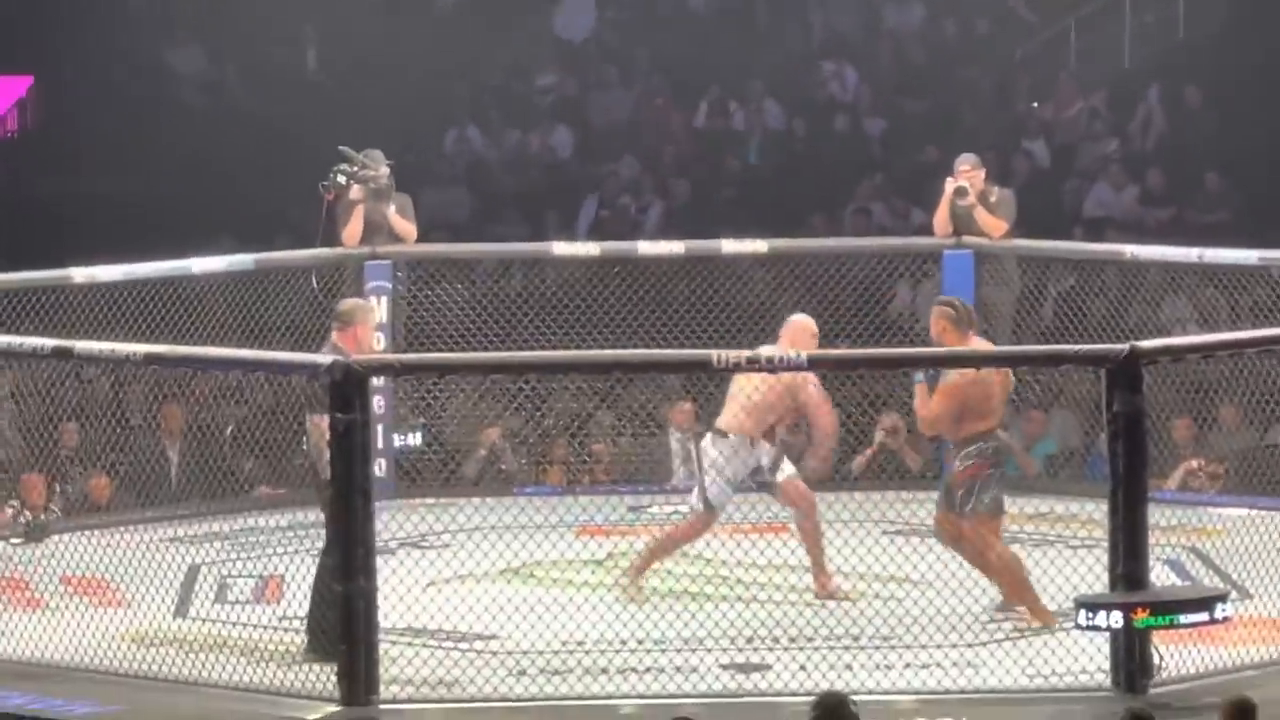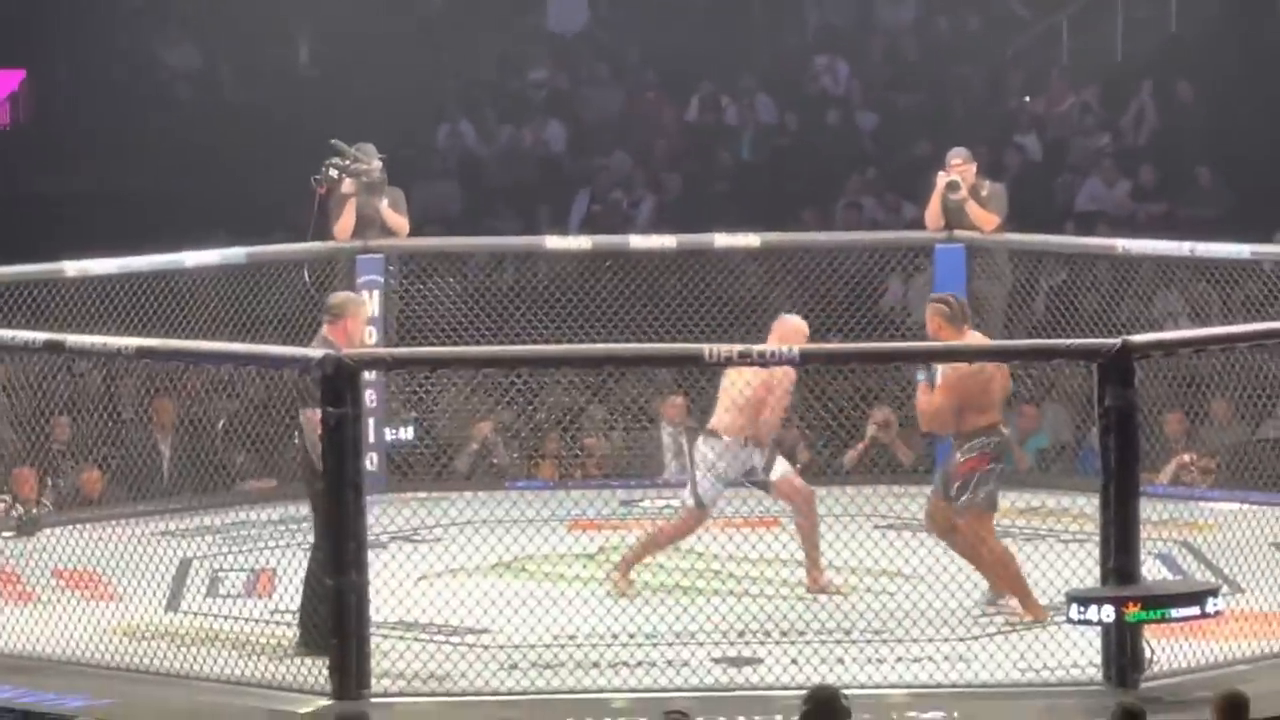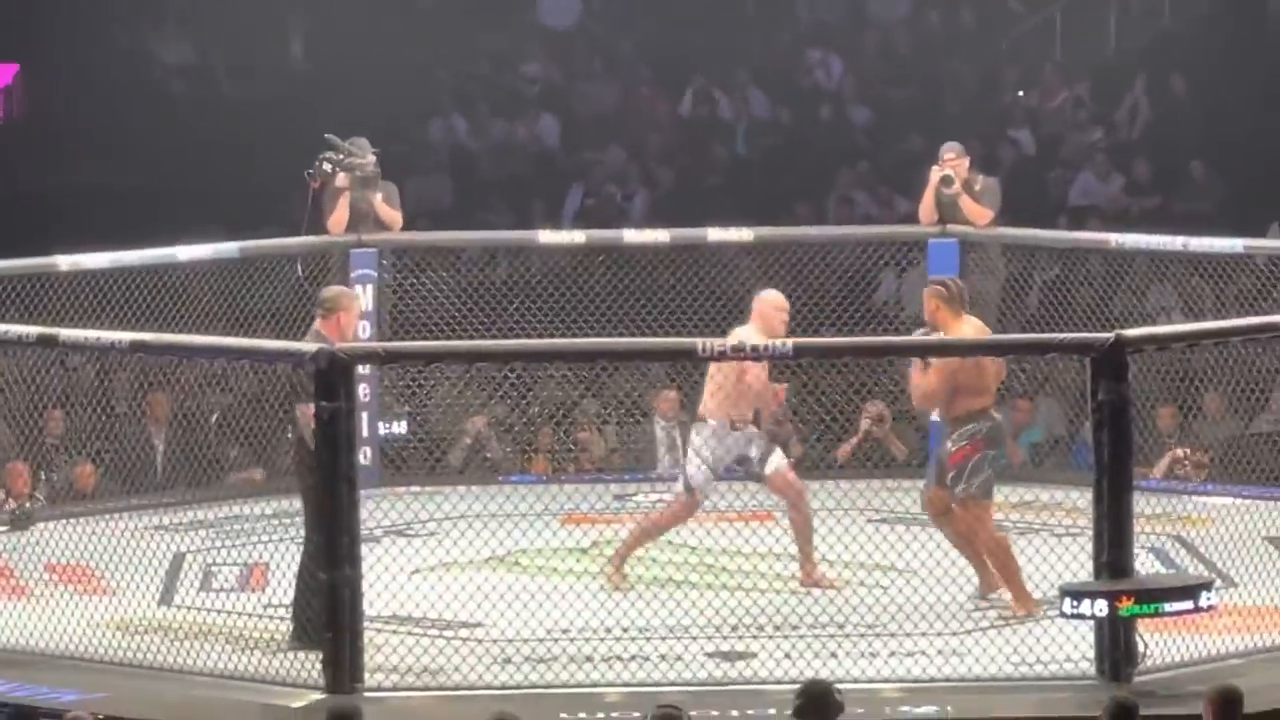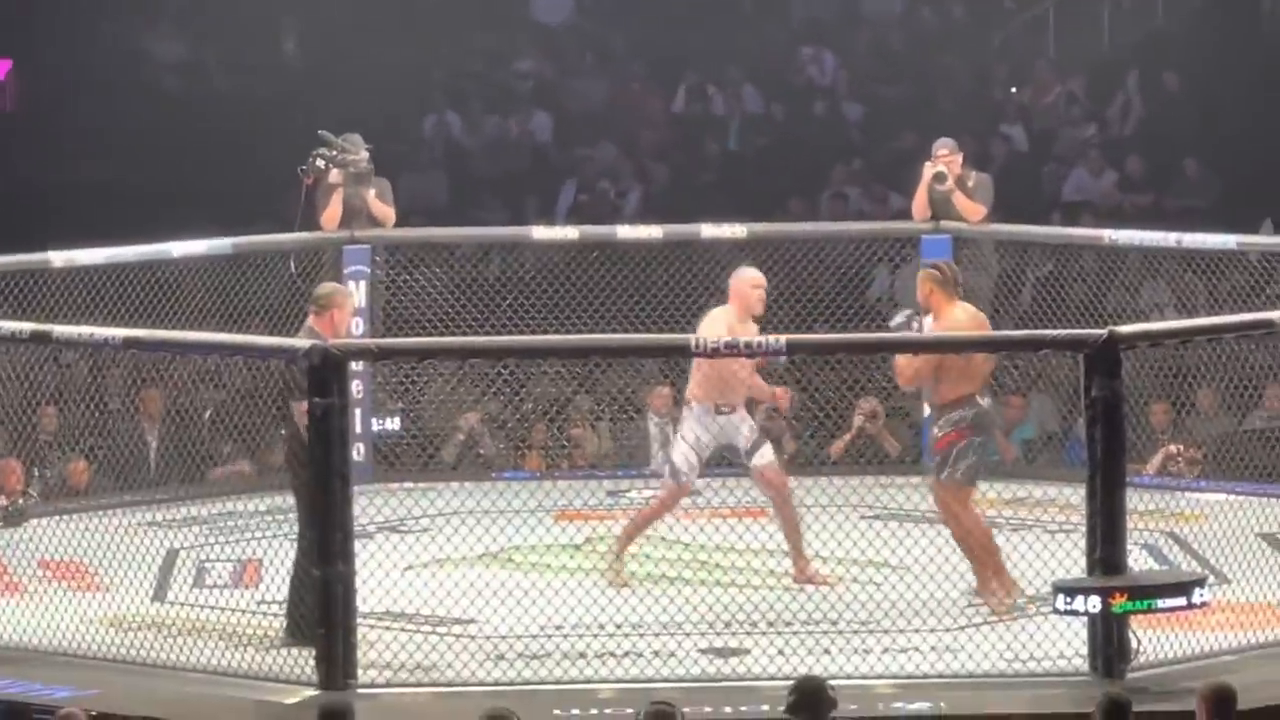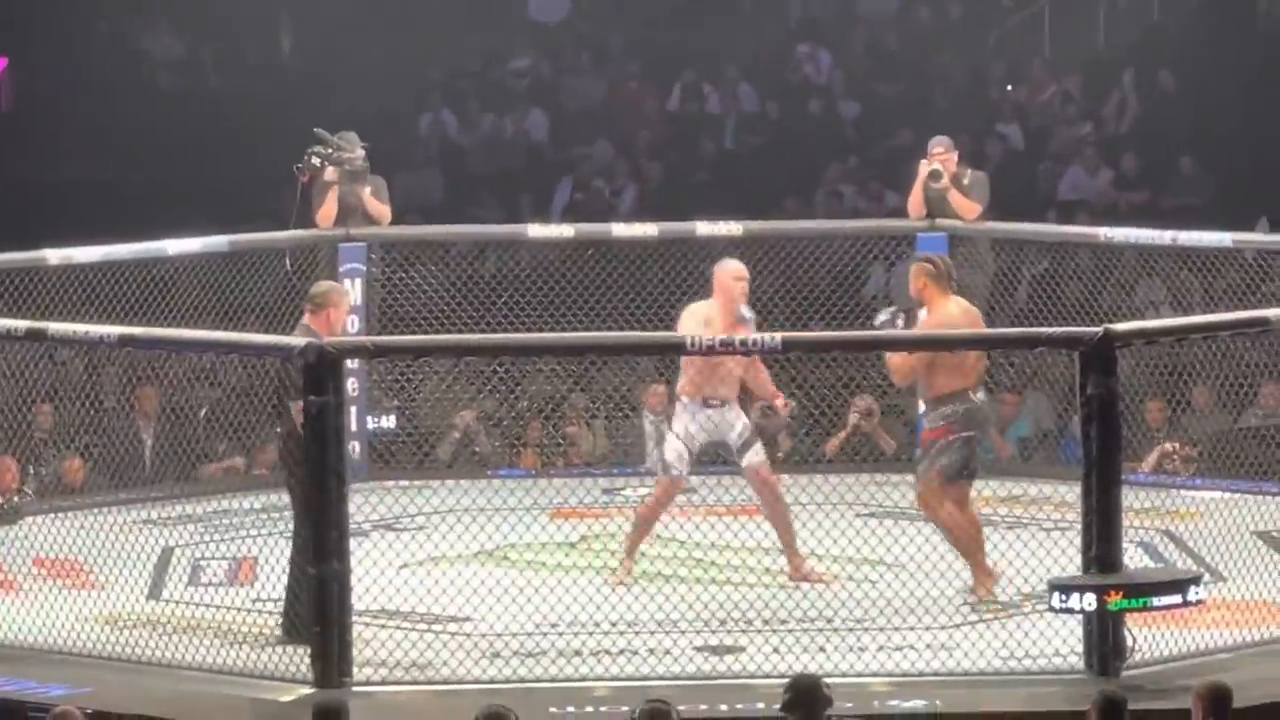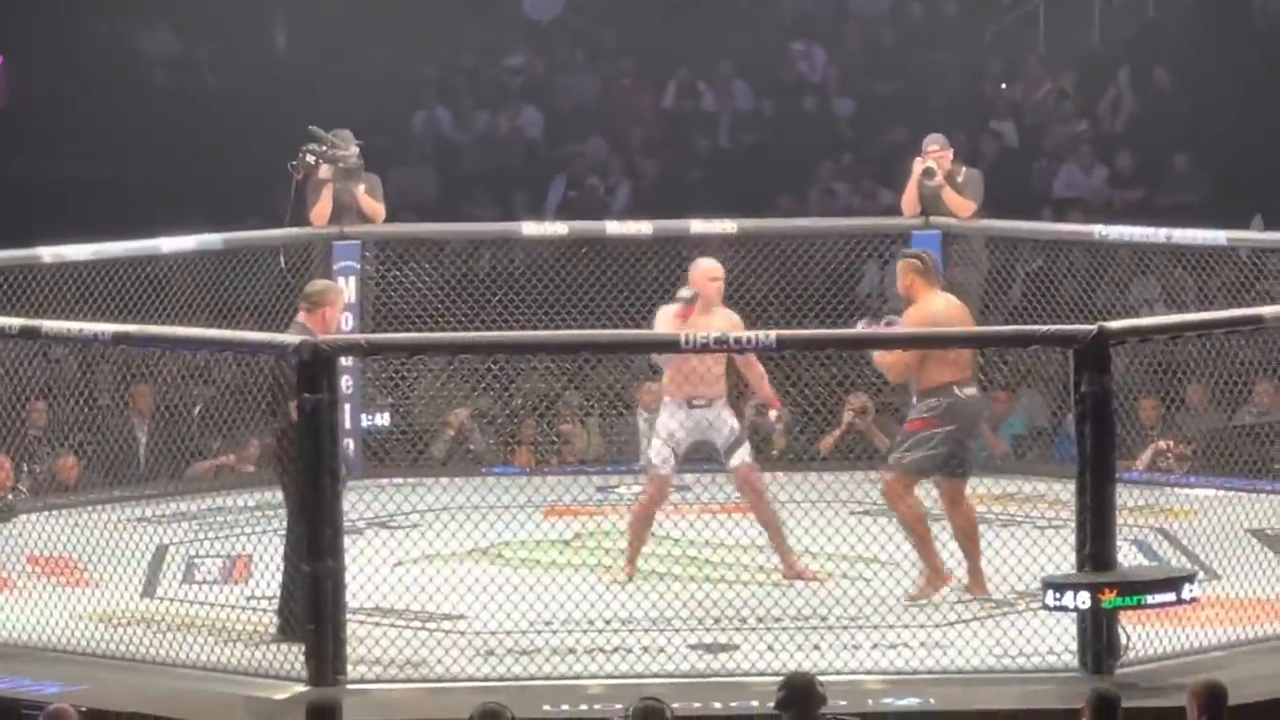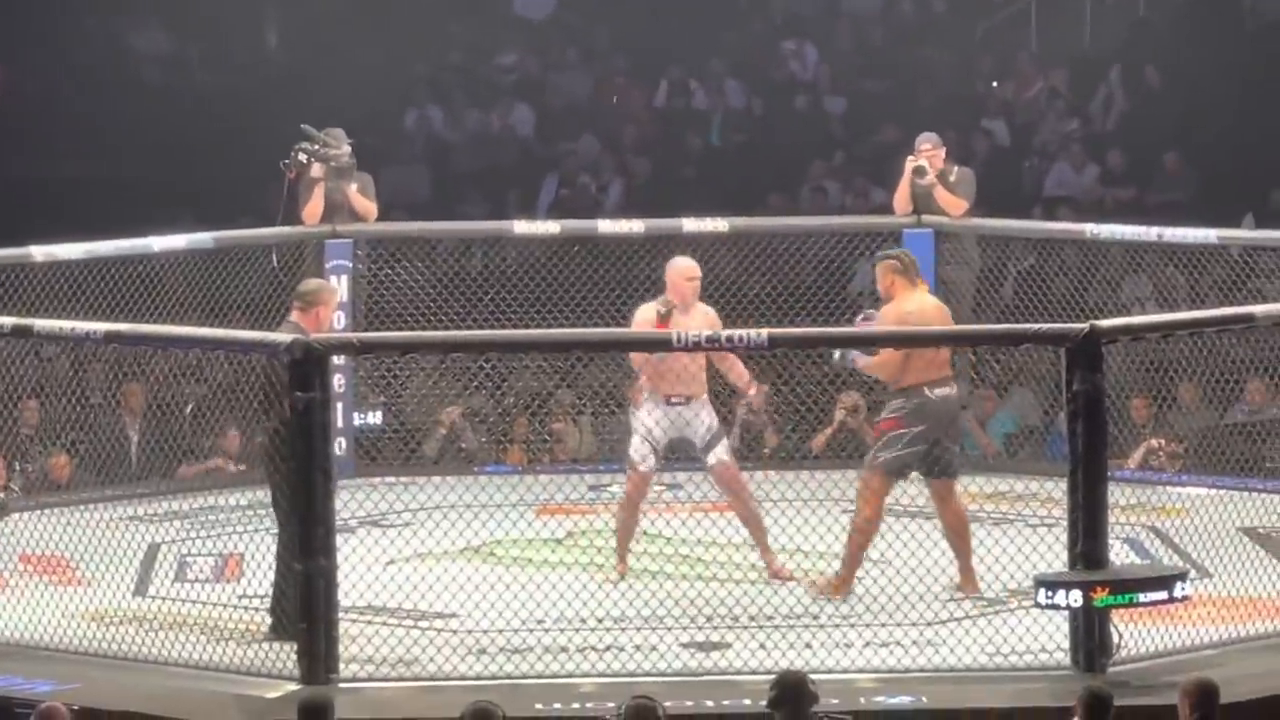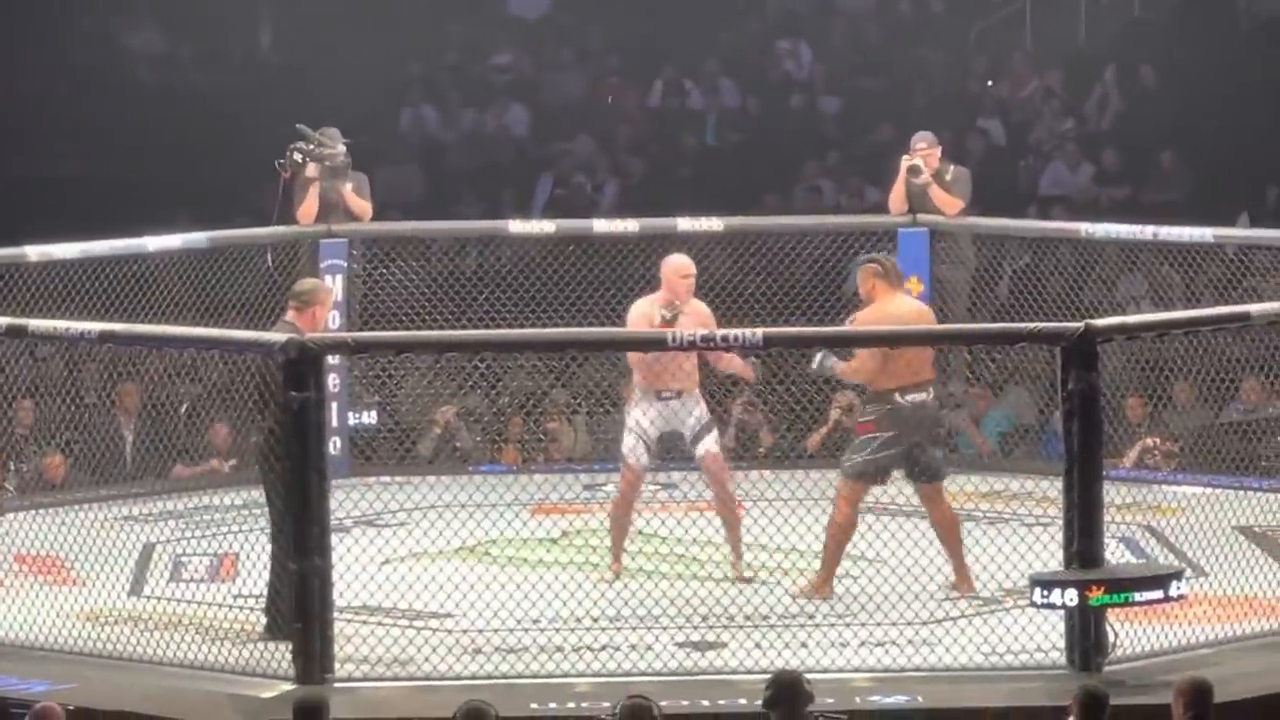
dt=0.1s
person 1, frame 1
left shoulder: (343, 363)
right elbow: (318, 424)
right wrist: (330, 475)
left knee: (339, 551)
left ankle: (322, 636)
right ankle: (326, 640)
person 1, frame 2
left shoulder: (334, 356)
right elbow: (310, 418)
right wrist: (326, 469)
right hip: (329, 467)
left knee: (329, 546)
left ankle: (314, 629)
right ankle: (317, 634)
person 1, frame 3
left shoulder: (325, 350)
right elbow: (308, 413)
right hip: (320, 461)
left knee: (323, 540)
right knee: (325, 541)
left ankle: (310, 623)
right ankle: (310, 628)
person 1, frame 4
left shoulder: (317, 346)
right elbow: (303, 411)
right hip: (313, 458)
left knee: (317, 536)
right knee: (319, 538)
left ankle: (303, 619)
right ankle: (303, 625)
person 1, frame 5
left shoulder: (307, 344)
right elbow: (302, 409)
left hip: (306, 454)
right hip: (307, 455)
left knee: (311, 535)
right knee: (314, 537)
left ankle: (300, 616)
right ankle: (299, 624)
person 1, frame 6
left shoulder: (300, 341)
right elbow: (300, 408)
left hip: (297, 451)
right hip: (300, 453)
left knee: (303, 533)
right knee: (307, 535)
left ankle: (296, 614)
right ankle: (294, 622)
person 1, frame 7
left shoulder: (285, 339)
left hip: (281, 449)
right hip: (292, 453)
left knee: (293, 533)
right knee: (299, 535)
left ankle: (288, 613)
right ankle: (287, 620)
person 1, frame 8
left shoulder: (278, 337)
left hip: (275, 449)
right hip: (287, 452)
left knee: (287, 533)
right knee: (293, 535)
left ankle: (282, 614)
right ankle: (282, 620)
person 2, frame 1
left shoulder: (960, 375)
right shoulder: (983, 347)
left elbow: (928, 426)
right elbow: (1006, 386)
left wrist: (921, 382)
left hip: (977, 454)
right hip: (972, 450)
left knee: (984, 539)
right knee: (947, 528)
left ankle: (1039, 612)
right ankle: (1012, 592)
person 2, frame 2
left shoulder: (957, 369)
right shoulder: (978, 342)
left elbow: (928, 422)
right elbow: (1005, 386)
left wrist: (923, 379)
left hip: (978, 448)
right hip: (971, 445)
left knee: (977, 533)
right knee: (937, 518)
left ankle: (1031, 607)
right ankle: (998, 582)
person 2, frame 3
right shoulder: (974, 328)
left elbow: (923, 401)
right elbow: (996, 372)
left wrist: (916, 360)
left hip: (972, 433)
right hip: (980, 426)
left knee: (977, 520)
right knee: (934, 503)
left ankle: (1023, 599)
right ankle: (988, 577)
person 2, frame 4
left shoulder: (944, 329)
right shoulder: (974, 315)
left elbow: (907, 379)
left hip: (959, 420)
right hip: (972, 411)
left knee: (956, 505)
right knee: (949, 501)
left ankle: (1003, 584)
right ankle: (985, 579)
person 2, frame 5
left shoulder: (935, 321)
right shoulder: (969, 311)
left elbow: (901, 374)
left wrist: (888, 333)
left hip: (952, 414)
right hip: (971, 408)
left knee: (932, 498)
right knee: (958, 499)
left ankle: (984, 571)
right ankle: (980, 581)
person 2, frame 6
left shoulder: (919, 315)
right shoulder: (956, 307)
left elbow: (896, 371)
left hip: (938, 407)
right hip: (964, 401)
left knee: (894, 485)
right knee: (954, 496)
left ankle: (934, 570)
right ankle: (976, 579)
person 2, frame 7
left shoulder: (896, 312)
right shoulder: (939, 307)
left elbow: (887, 368)
left wrist: (852, 358)
left hip: (912, 407)
right hip: (945, 401)
left knee: (871, 492)
right knee: (945, 495)
left ankle: (842, 580)
right ankle: (968, 578)
person 2, frame 8
left shoulder: (874, 315)
right shoulder: (924, 311)
left elbow: (865, 371)
left wrist: (830, 365)
left hip: (888, 412)
right hip: (925, 406)
left knee: (848, 496)
right knee: (933, 496)
left ankle: (823, 582)
right ankle: (963, 578)
person 3, frame 1
left shoulder: (765, 356)
right shoulder: (798, 372)
right elbow: (826, 421)
right wrist: (820, 458)
left hip: (751, 445)
right hip: (726, 448)
left knee: (805, 501)
right knee: (697, 526)
left ankle: (822, 580)
right ankle: (635, 572)
person 3, frame 2
right shoulder: (783, 370)
right elbow: (766, 427)
right wrist: (764, 439)
left hip: (746, 445)
right hip: (720, 448)
left knee: (804, 496)
right knee: (689, 522)
left ankle: (815, 576)
right ankle: (624, 567)
person 3, frame 3
left shoulder: (749, 340)
right shoulder: (751, 341)
right elbow: (754, 395)
left wrist: (774, 395)
right wrist: (773, 413)
left hip: (746, 431)
right hip: (713, 432)
left knee: (795, 492)
right knee: (683, 510)
left ankle: (808, 570)
right ankle: (618, 560)
person 3, frame 4
left shoulder: (749, 328)
right shoulder: (718, 319)
right elbow: (723, 367)
left wrist: (772, 393)
left hip: (736, 416)
right hip: (701, 416)
left knee: (779, 487)
right knee: (671, 497)
left ankle: (801, 565)
right ankle: (618, 552)
person 3, frame 5
left shoulder: (744, 320)
right shoulder: (697, 313)
left elbow: (752, 368)
right elbow: (697, 356)
left wrist: (776, 398)
right wrist: (730, 330)
left hip: (730, 411)
right hip: (691, 412)
left knee: (768, 486)
right knee: (665, 493)
left ankle: (796, 564)
right ankle: (628, 559)
person 3, frame 6
left shoulder: (729, 319)
right shoulder: (670, 313)
left elbow: (749, 363)
right elbow: (661, 358)
left wrist: (772, 400)
right wrist: (682, 316)
left hip: (717, 411)
right hip: (677, 411)
left knee: (752, 488)
right knee: (655, 493)
left ankle: (789, 562)
right ankle: (630, 563)
person 3, frame 7
left shoulder: (707, 315)
right shoulder: (647, 314)
left elbow: (724, 359)
right elbow: (639, 363)
left wrist: (750, 387)
right wrist: (660, 326)
left hip: (698, 408)
right hip: (656, 409)
left knee: (733, 484)
right knee: (635, 490)
left ankle: (769, 559)
right ankle: (622, 562)
person 3, frame 8
left shoulder: (700, 311)
right shoulder: (641, 311)
left elbow: (717, 355)
right elbow: (636, 362)
left wrist: (741, 367)
right wrist: (661, 329)
left hip: (689, 402)
right hip: (649, 402)
left knee: (719, 476)
right knee: (629, 487)
left ankle: (737, 556)
right ankle: (615, 561)
